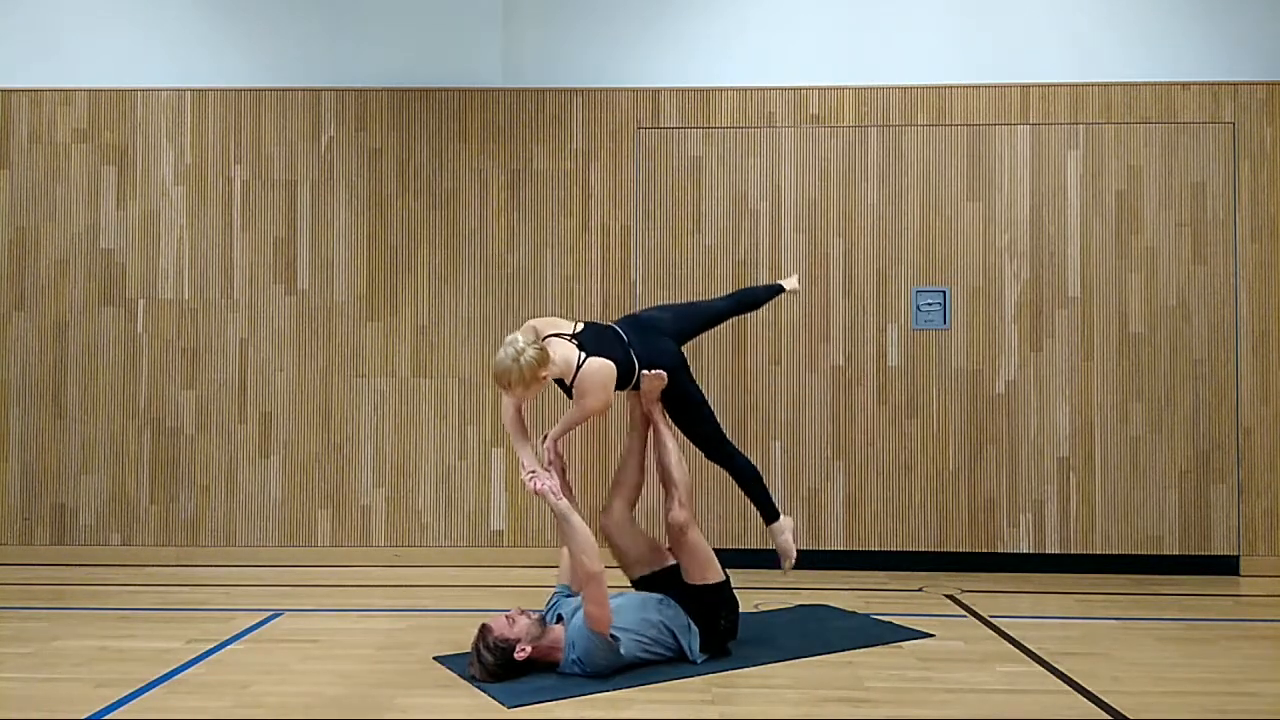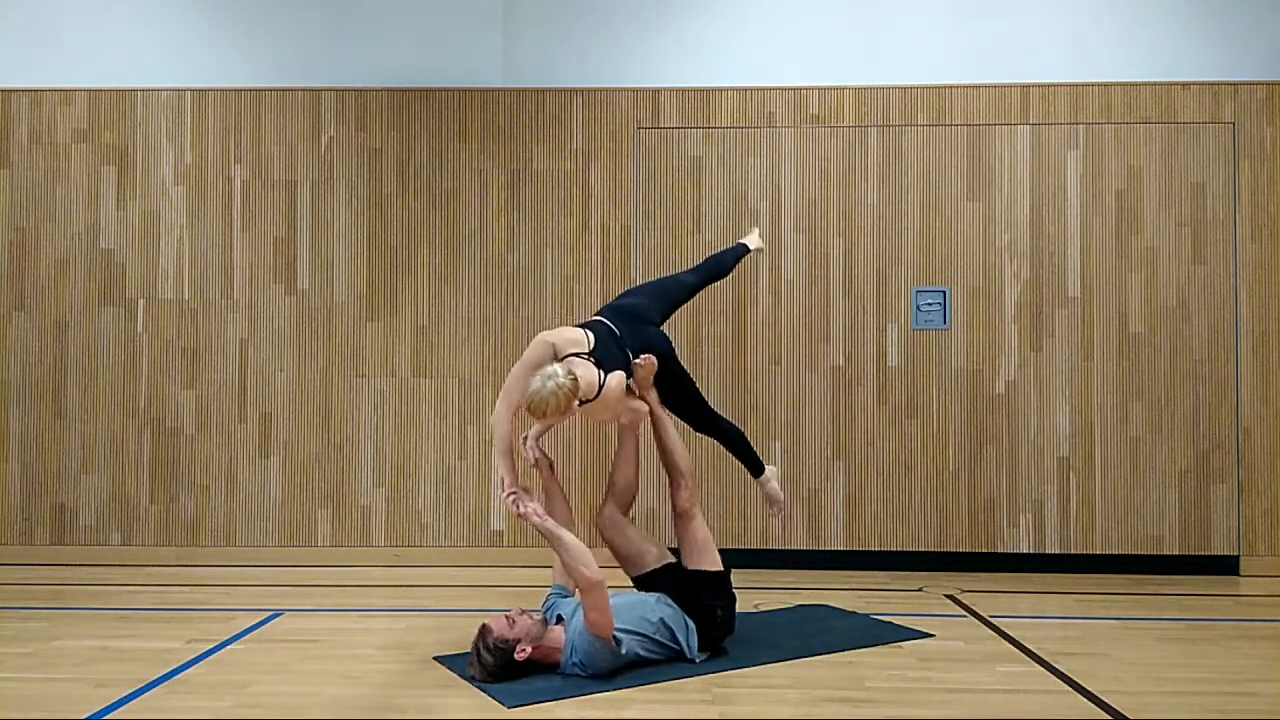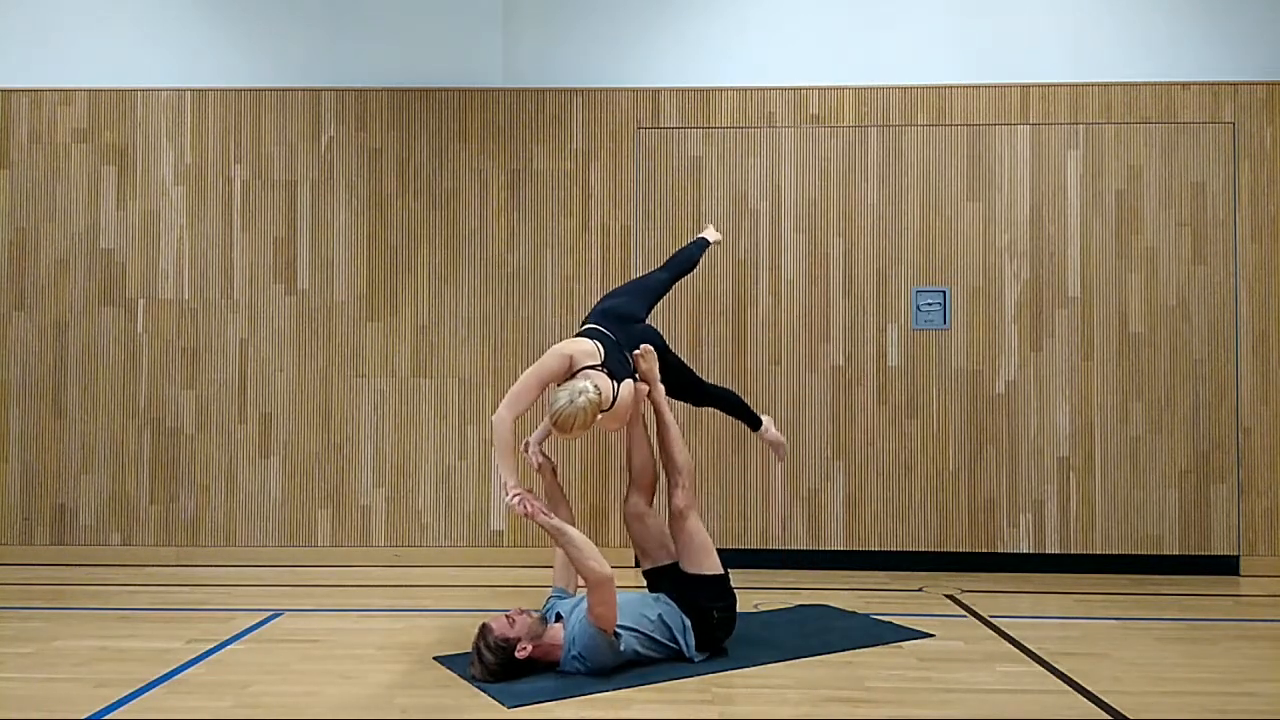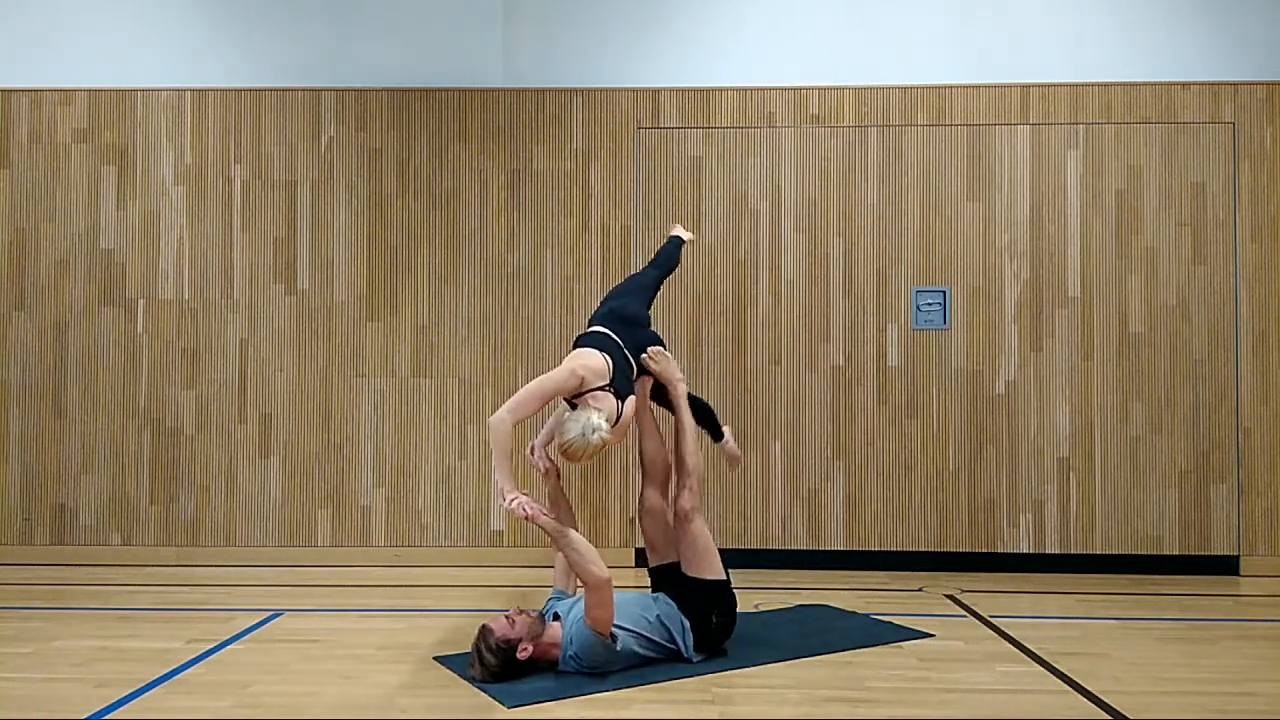
dt=0.5s
person 1, frame 1
left shoulder: (556, 616)
right shoulder: (585, 653)
left elbow: (573, 547)
right elbow: (592, 572)
left wrist: (560, 481)
right wrist: (559, 505)
left hip: (672, 606)
right hip: (705, 624)
left knee: (615, 516)
right knee: (679, 518)
left ankle: (642, 418)
right ankle: (652, 410)
person 1, frame 2
left shoulder: (555, 615)
right shoulder: (585, 654)
left elbow: (566, 541)
right elbow: (592, 581)
left wrist: (547, 476)
right wrist: (542, 522)
left hip: (669, 603)
right hip: (703, 618)
left knee: (609, 517)
right knee: (684, 502)
left ankle: (629, 428)
right ankle: (648, 397)
person 1, frame 3
left shoulder: (553, 616)
right shoulder: (585, 650)
left elbow: (566, 544)
right elbow: (601, 575)
left wrist: (549, 479)
right wrist: (544, 520)
left hip: (672, 604)
right hip: (703, 619)
right knee: (680, 503)
right ankle: (655, 394)
person 1, frame 4
left shoulder: (555, 615)
right shoulder: (582, 651)
left elbow: (566, 549)
right elbow: (599, 579)
left wrist: (552, 483)
right wrist: (544, 522)
left hip: (671, 604)
right hip: (702, 620)
right knee: (686, 506)
right ankle: (677, 392)
person 2, frame 1
left shoulder: (592, 386)
right shoulder: (532, 333)
left elbow: (583, 408)
right elbow: (510, 406)
left wrist: (554, 436)
right wrist: (528, 459)
left hip: (661, 366)
right hip: (638, 327)
left knee: (718, 449)
right knee: (720, 307)
left ankle: (776, 521)
right ankle: (782, 286)
person 2, frame 2
left shoulder: (607, 396)
right shoulder: (547, 343)
right elbow: (503, 413)
left wrist: (538, 430)
right wrist: (509, 482)
left hip: (649, 353)
right hip: (624, 314)
left knee: (704, 419)
right knee: (694, 278)
left ankle: (762, 473)
right ankle: (746, 246)
person 2, frame 3
left shoulder: (618, 407)
right shoulder: (565, 355)
right elbow: (503, 416)
right wrist: (511, 485)
left hip: (644, 347)
right hip: (612, 315)
left knee: (700, 393)
right knee: (668, 273)
left ankle: (760, 425)
right ankle: (706, 239)
person 2, frame 4
left shoulder: (621, 419)
right shoulder: (579, 371)
right wrist: (508, 491)
left hip: (644, 351)
right hip: (616, 320)
left knee: (677, 400)
right knee: (654, 273)
left ankle: (719, 434)
right ankle: (678, 239)
